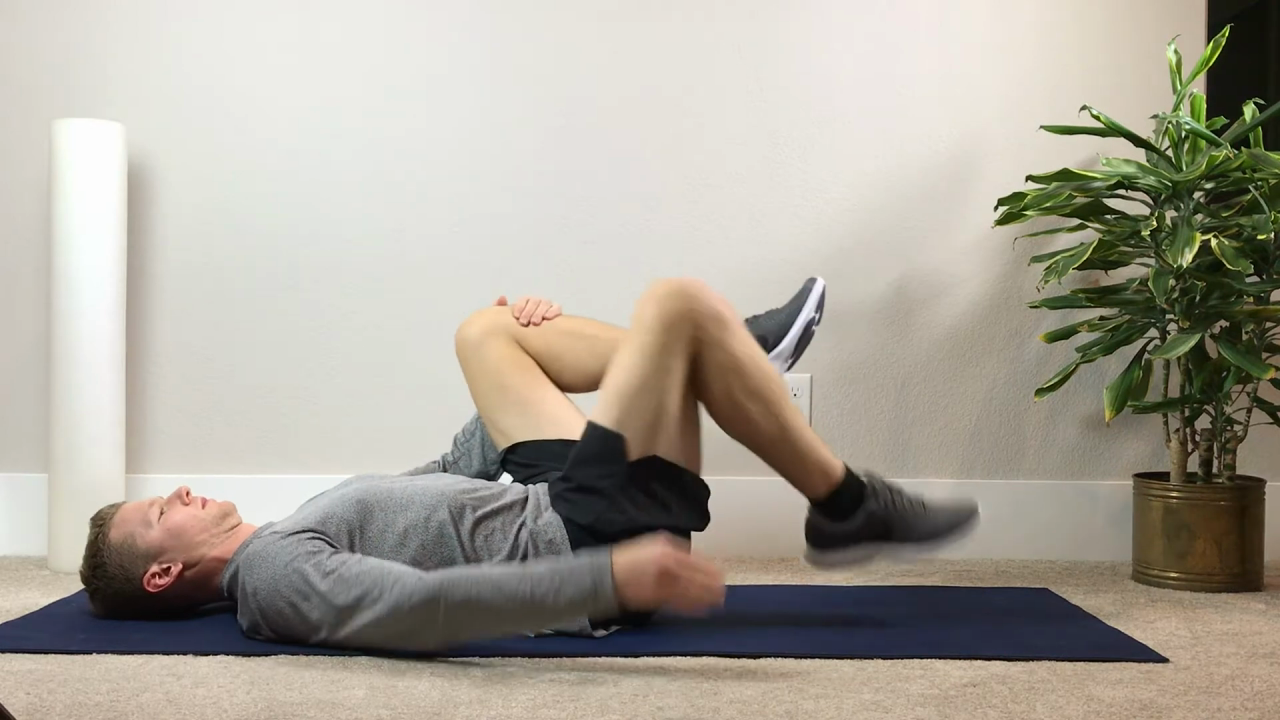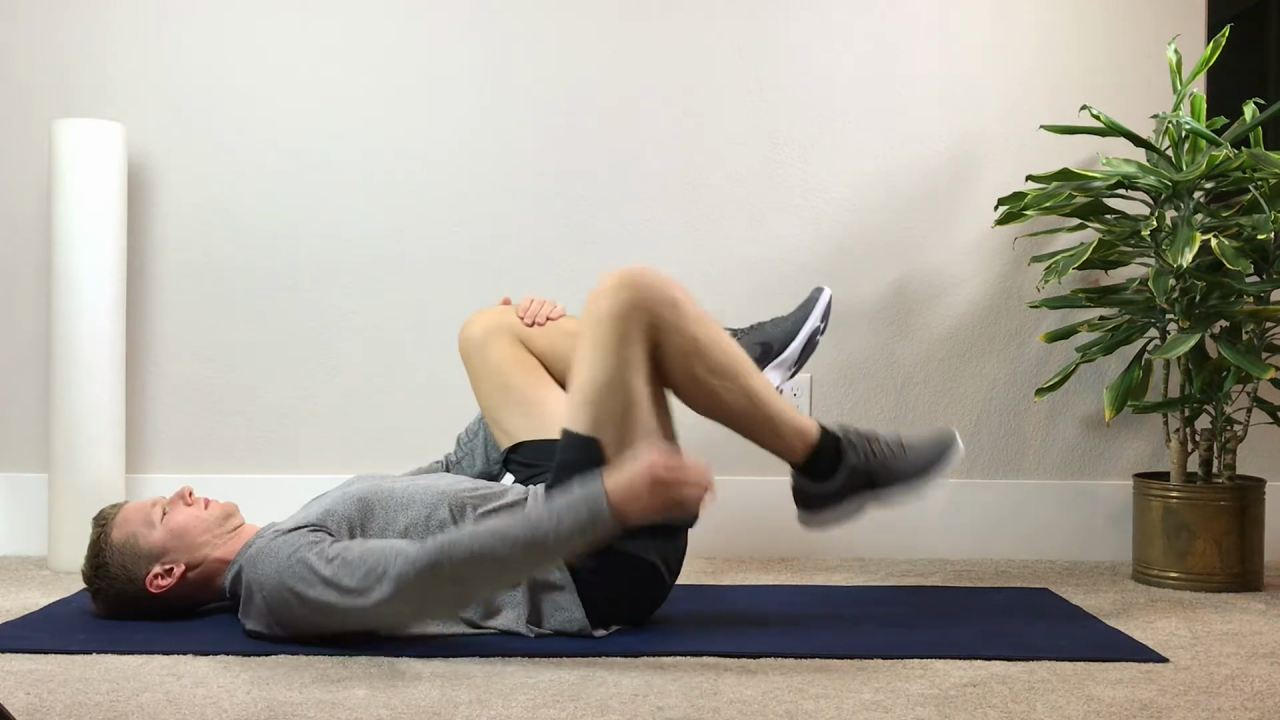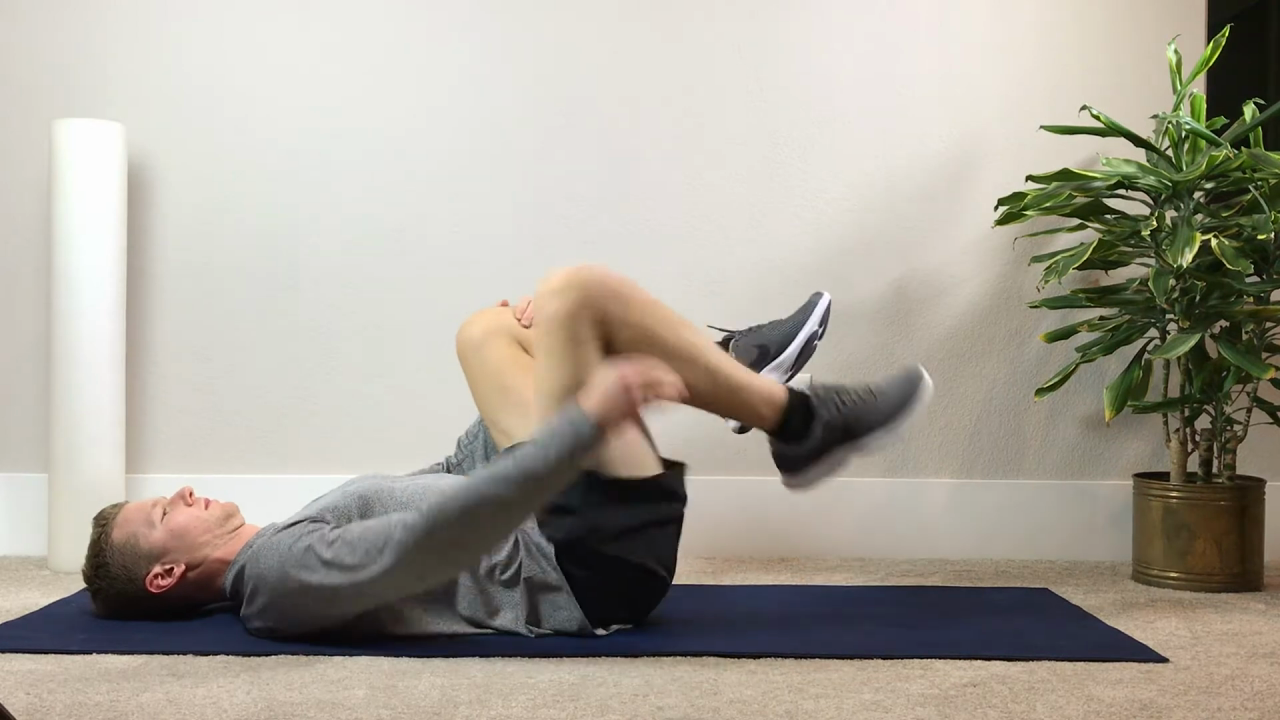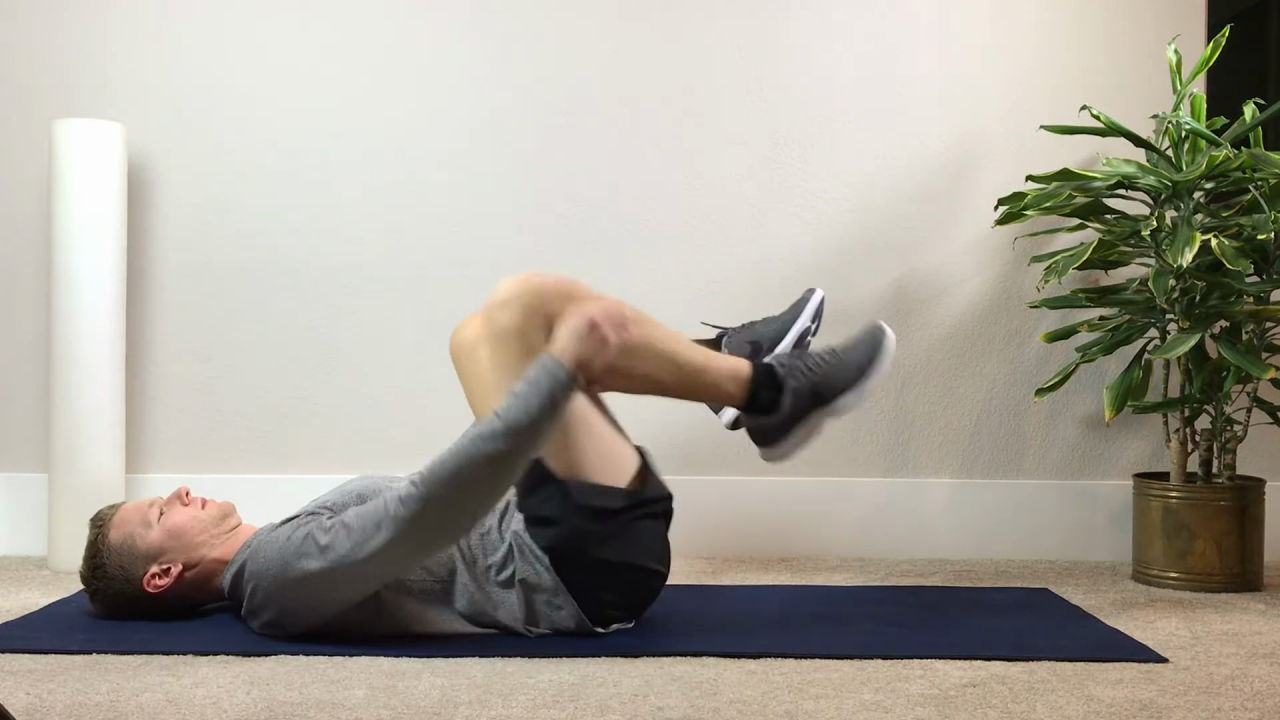
dt=0.1s
person 1, frame 1
left shoulder: (288, 544)
right shoulder: (272, 576)
left elbow: (445, 485)
right elbow: (421, 604)
right wrist: (607, 579)
left hip: (550, 511)
right hip: (585, 540)
left knee: (487, 330)
right knee: (680, 303)
left ankle: (734, 362)
right ankle: (847, 509)
person 1, frame 2
left shoulder: (291, 544)
right shoulder: (279, 580)
left elbow: (438, 492)
right elbow: (431, 570)
left wrist: (551, 364)
right wrist: (604, 498)
left hip: (558, 524)
right hip: (597, 571)
left knee: (489, 328)
right knee: (632, 292)
left ankle: (730, 365)
right ankle: (826, 463)
person 1, frame 3
left shoulder: (287, 545)
right shoulder: (280, 575)
left elbow: (442, 488)
right elbow: (429, 542)
left wrist: (531, 360)
right wrist: (584, 417)
left hip: (549, 534)
right hip: (589, 562)
left knee: (488, 330)
right knee: (575, 294)
left ankle: (722, 365)
right ankle: (800, 422)
person 1, frame 4
left shoulder: (288, 546)
right shoulder: (281, 575)
left elbow: (447, 494)
right elbow: (430, 509)
left wrist: (539, 367)
right wrist: (558, 366)
left hip: (537, 537)
right hip: (592, 569)
left knee: (482, 335)
right knee: (521, 305)
left ankle: (735, 362)
right ankle: (771, 395)
